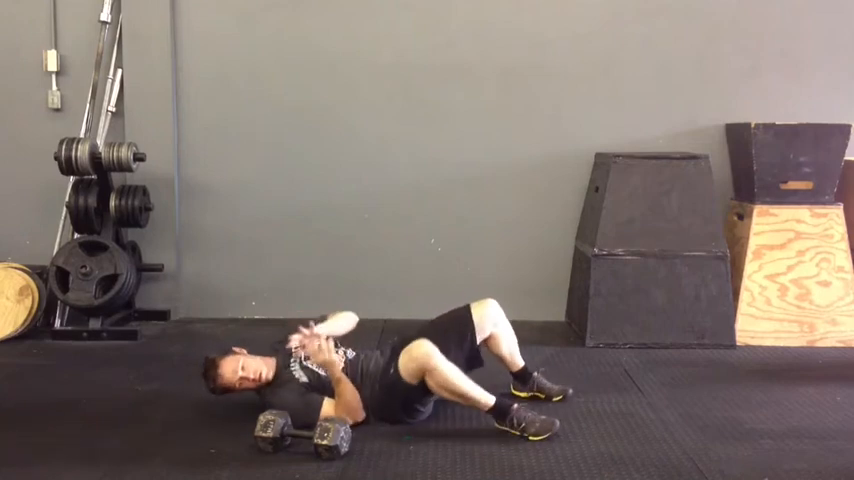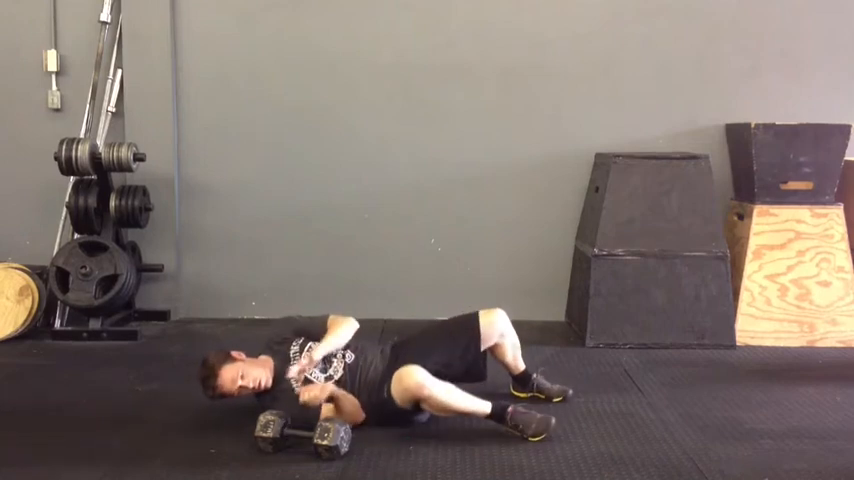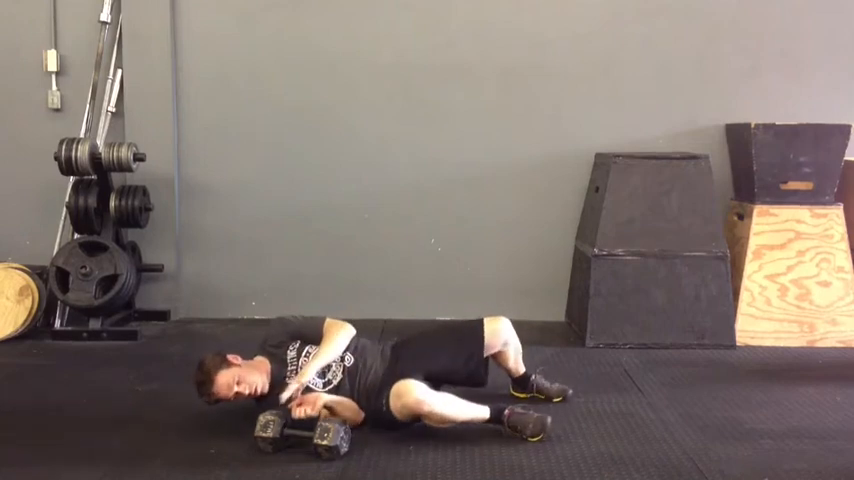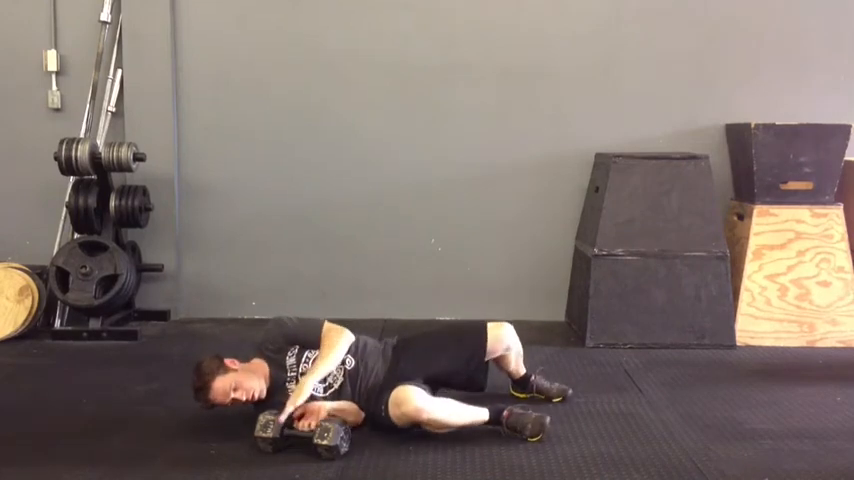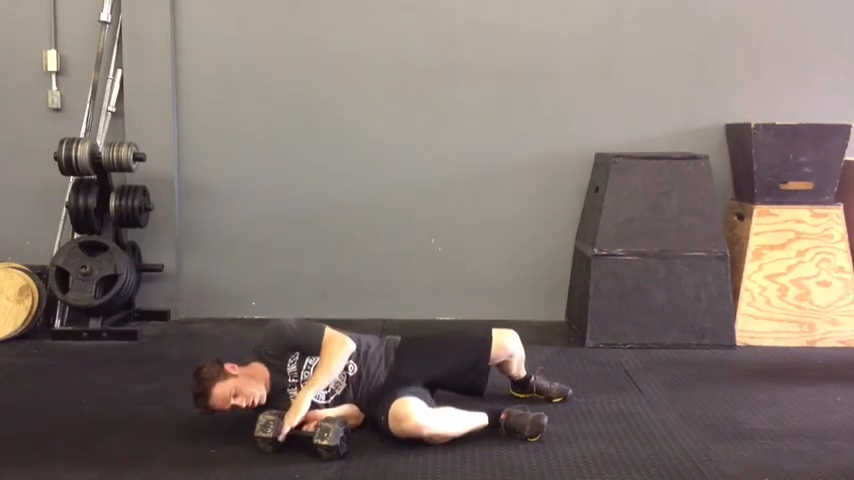
dt=0.2s
person 1, frame 1
left shoulder: (288, 345)
right shoulder: (281, 396)
left elbow: (350, 318)
right elbow: (354, 415)
left wrist: (322, 329)
right wrist: (334, 371)
left hip: (391, 360)
right hip: (394, 400)
left knee: (488, 310)
right knee: (424, 353)
left ankle: (525, 380)
right ankle: (506, 413)
person 1, frame 2
left shoulder: (284, 339)
right shoulder: (278, 401)
left elbow: (349, 324)
right elbow: (355, 416)
left wrist: (317, 352)
right wrist: (331, 392)
left hip: (394, 356)
right hip: (388, 402)
left knee: (495, 321)
right knee: (415, 380)
left ankle: (524, 382)
right ankle: (503, 414)
person 1, frame 3
left shoulder: (279, 335)
right shoulder: (276, 404)
left elbow: (343, 330)
right elbow: (354, 415)
left wrist: (309, 370)
right wrist: (325, 401)
left hip: (395, 355)
right hip: (384, 400)
left knee: (499, 329)
right knee: (414, 396)
left ankle: (524, 383)
right ankle: (500, 415)
person 1, frame 4
left shoulder: (275, 336)
right shoulder: (275, 407)
left elbow: (341, 336)
right elbow: (355, 416)
left wrist: (306, 384)
right wrist: (324, 409)
left hip: (397, 354)
right hip: (382, 398)
left knee: (503, 335)
right knee: (413, 405)
left ankle: (523, 383)
right ankle: (499, 416)
person 1, frame 5
left shoulder: (275, 339)
right shoulder: (275, 408)
left elbow: (342, 344)
right elbow: (356, 415)
left wrist: (305, 397)
right wrist: (323, 416)
left hip: (400, 355)
right hip: (383, 399)
left knee: (507, 343)
right knee: (411, 420)
left ankle: (524, 384)
right ankle: (498, 419)
